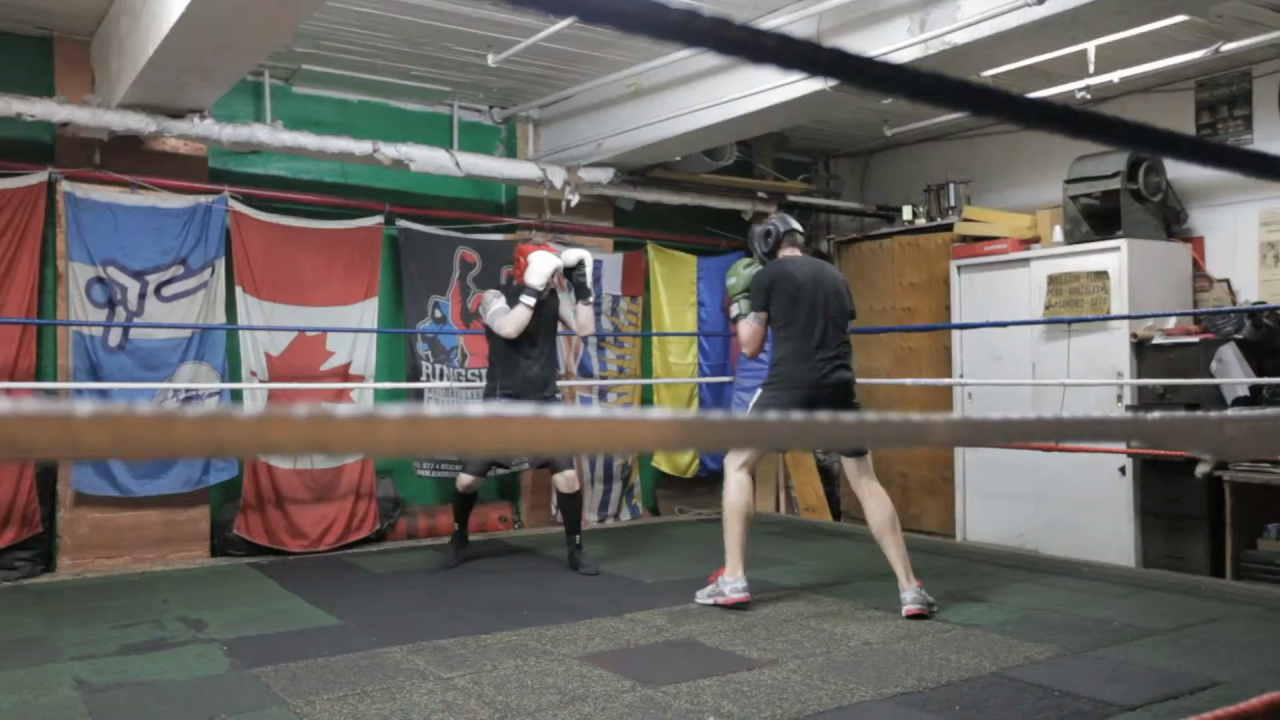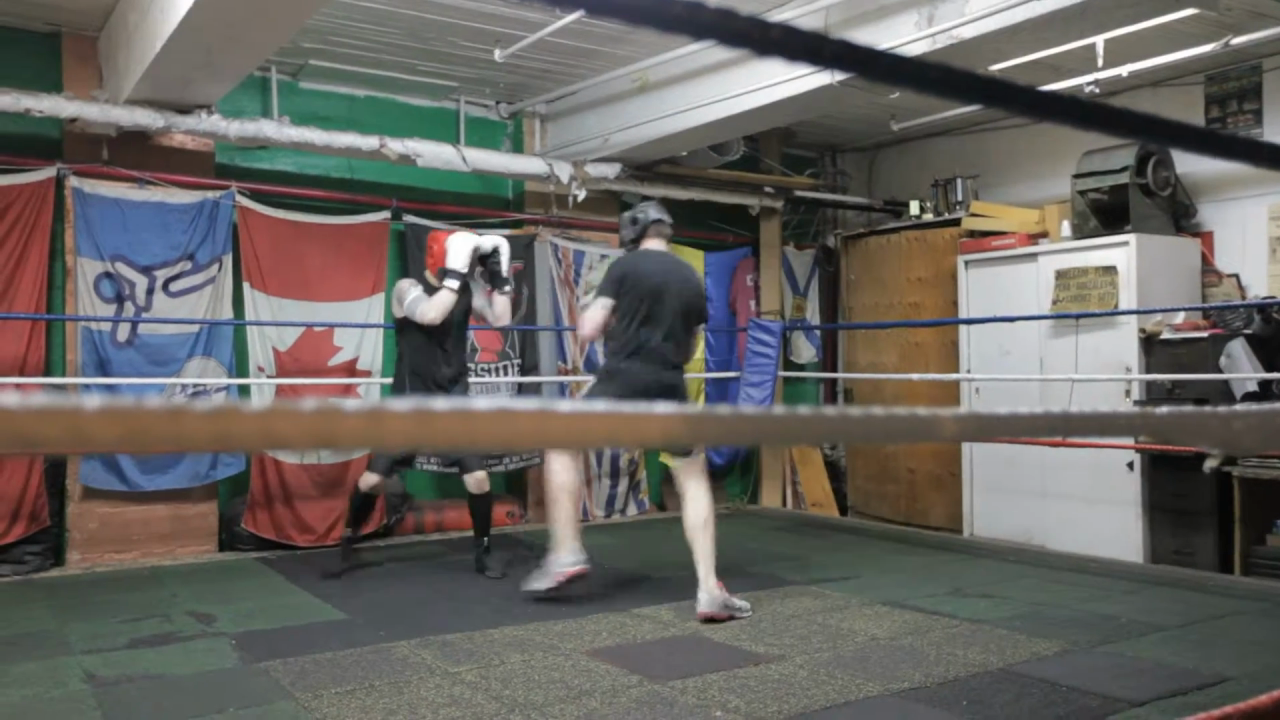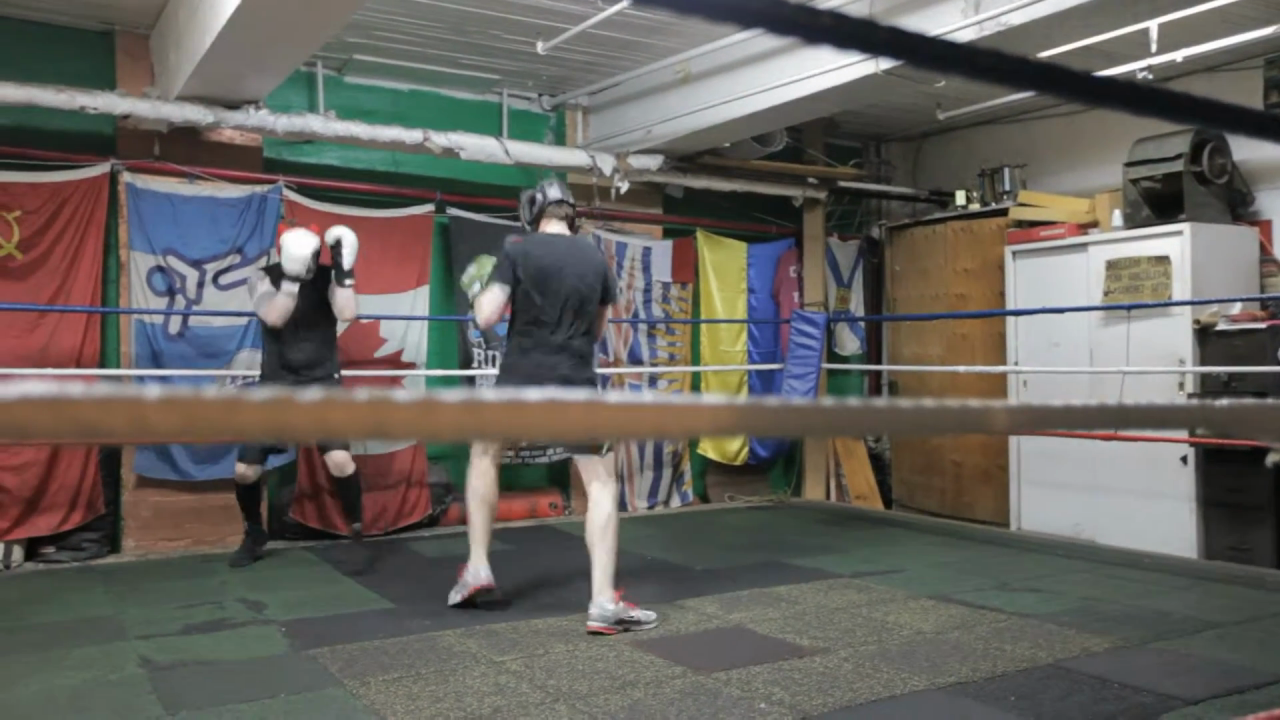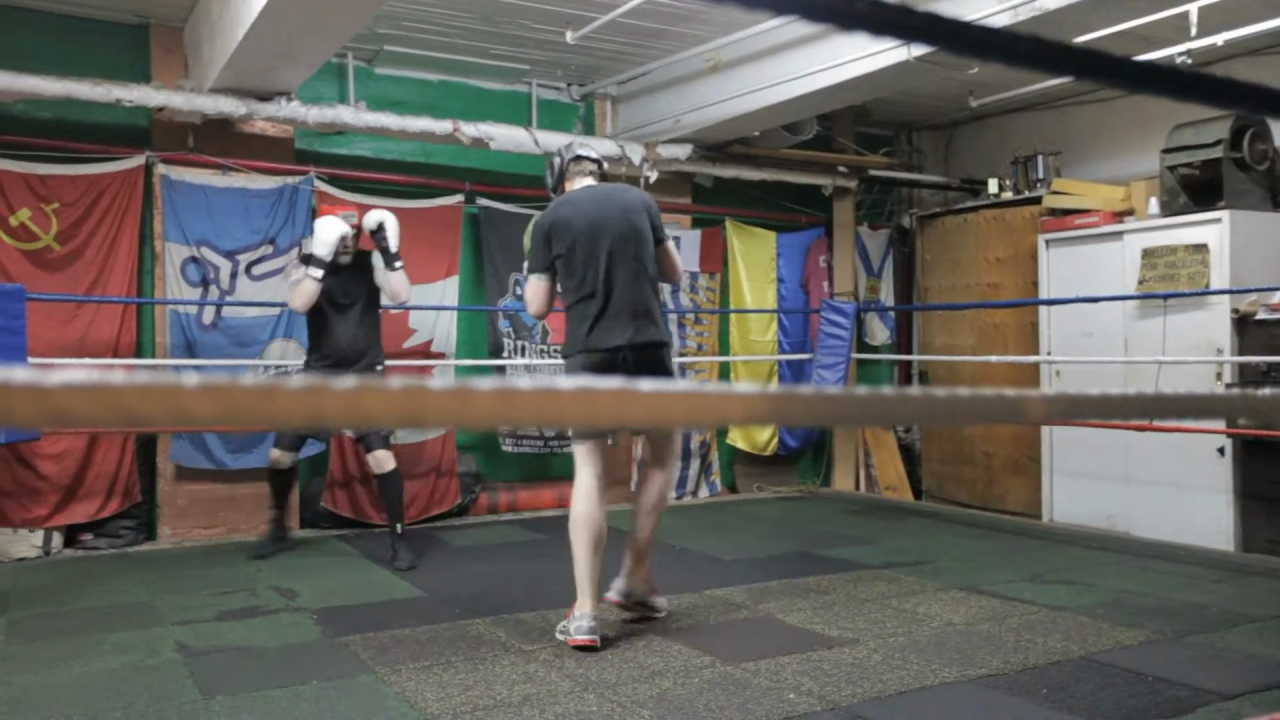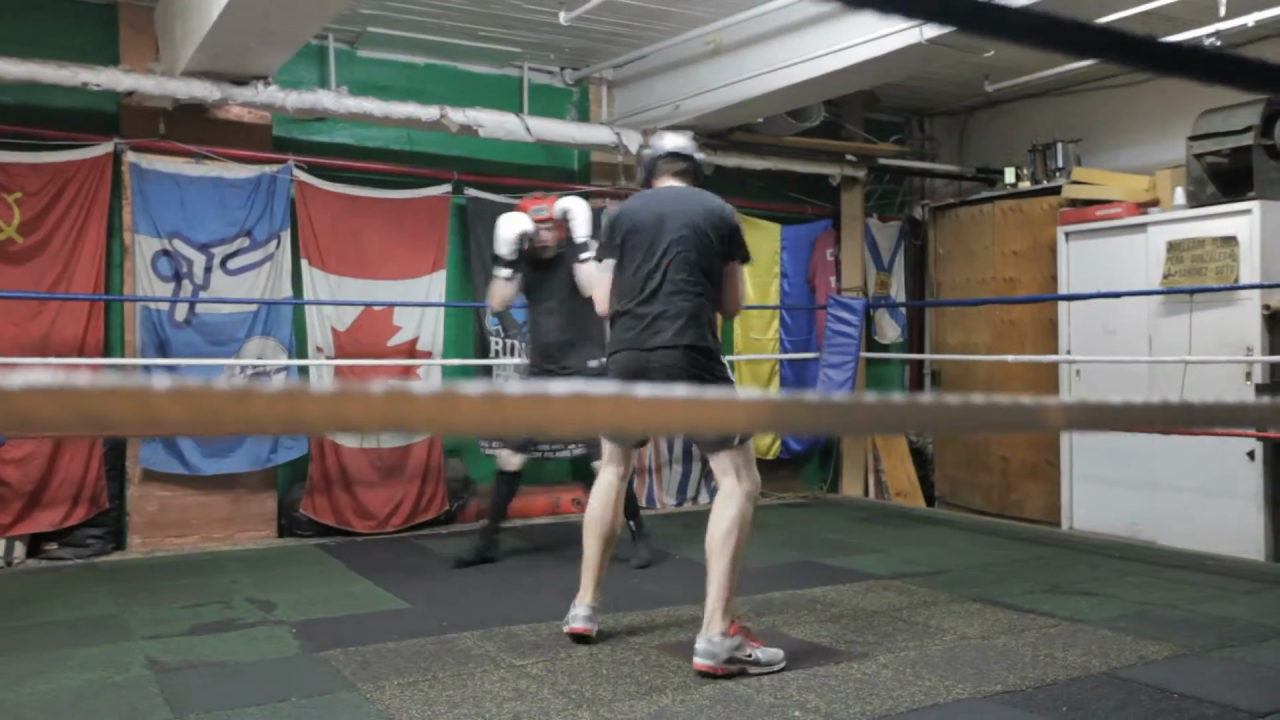
dt=1s
person 1, frame 1
left shoulder: (769, 275)
right shoulder: (834, 275)
left elbow: (749, 345)
left wrist: (740, 304)
left hip: (788, 385)
right hip: (838, 386)
left knee: (737, 464)
right knee: (865, 481)
left ankle: (732, 579)
right ankle: (909, 588)
person 1, frame 2
left shoulder: (623, 266)
right shoulder: (692, 279)
left elbow: (588, 331)
left wrist: (592, 302)
left hip: (620, 381)
right hip: (667, 388)
left knee: (561, 450)
right knee: (694, 482)
left ankle: (566, 553)
right ankle: (710, 590)
person 1, frame 3
left shoulder: (516, 251)
right shoulder: (596, 258)
left elbow: (486, 317)
left wrist: (480, 291)
left hip: (519, 377)
right hip: (575, 382)
left knee: (483, 457)
right knee: (601, 486)
left ankle: (477, 567)
right ankle: (605, 602)
person 1, frame 4
left shoulder: (550, 219)
right shoulder: (639, 200)
left elbow: (537, 307)
right elbow: (672, 273)
left hip: (590, 350)
right hip: (648, 343)
left knee: (589, 474)
right knee: (660, 460)
left ankle: (584, 614)
right ankle: (633, 582)
person 1, frame 5
left shoulder: (623, 213)
right shoulder: (719, 212)
left elbow: (603, 304)
right elbow: (732, 305)
left hip: (629, 358)
right hip: (691, 356)
left knee: (614, 468)
right knee: (740, 482)
left ankle: (585, 606)
right ankle: (716, 634)
person 2, frame 1
left shoulder: (553, 299)
right shoulder: (494, 298)
left elbow: (585, 328)
right elbow: (509, 329)
left wrist: (583, 288)
right wrist: (532, 290)
left hip: (544, 402)
right hip: (502, 402)
left knee: (567, 475)
right knee: (468, 479)
left ankle: (575, 550)
right ankle: (459, 538)
person 2, frame 2
left shoulder: (467, 289)
right shoulder: (408, 288)
left elbow: (501, 319)
right elbow: (431, 315)
left wrist: (499, 276)
right wrist: (455, 274)
left hip: (454, 397)
right hip: (412, 398)
left knee: (477, 476)
right knee: (373, 476)
left ankle: (483, 551)
right ankle: (347, 545)
person 2, frame 3
left shoulder: (327, 275)
right shoulder: (264, 280)
left elbow: (347, 314)
right elbow: (273, 316)
left wrist: (344, 269)
right wrist: (292, 277)
left hip: (321, 382)
right hip: (276, 384)
left knee: (338, 458)
right knee: (245, 469)
left ankle: (357, 536)
right ankle: (254, 536)
person 2, frame 4
left shoulder: (371, 262)
right shoulder: (306, 264)
left elbow: (401, 296)
right elbow: (299, 303)
left wrist: (389, 252)
right wrist: (320, 259)
left hip: (365, 373)
right hip: (319, 373)
left knee: (380, 455)
right knee: (281, 454)
left ankle: (398, 540)
right ankle: (279, 529)
person 2, frame 5
left shoulder: (576, 253)
right shoulder: (522, 260)
left elbow: (595, 290)
right elbow: (497, 304)
left wrist: (582, 242)
right wrist: (507, 256)
left hip: (584, 370)
right hip: (541, 373)
left knee: (604, 458)
right knee: (510, 456)
left ankle: (639, 536)
right ankle: (487, 542)
